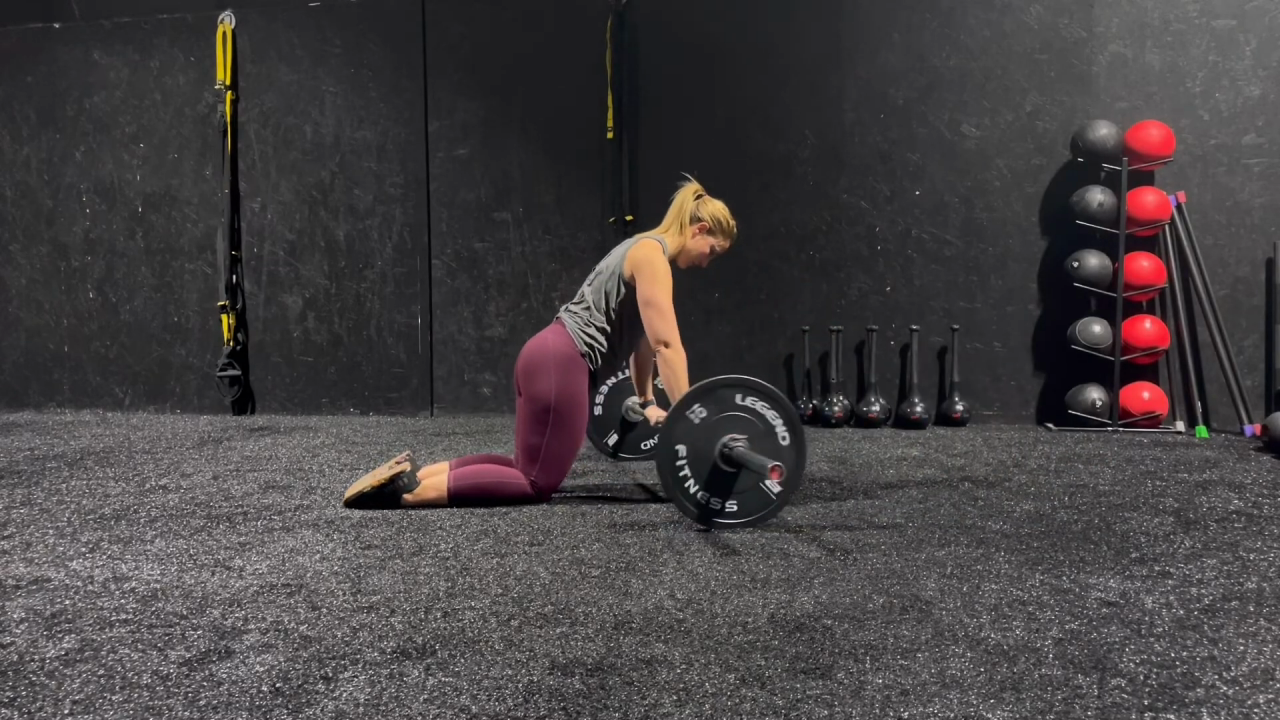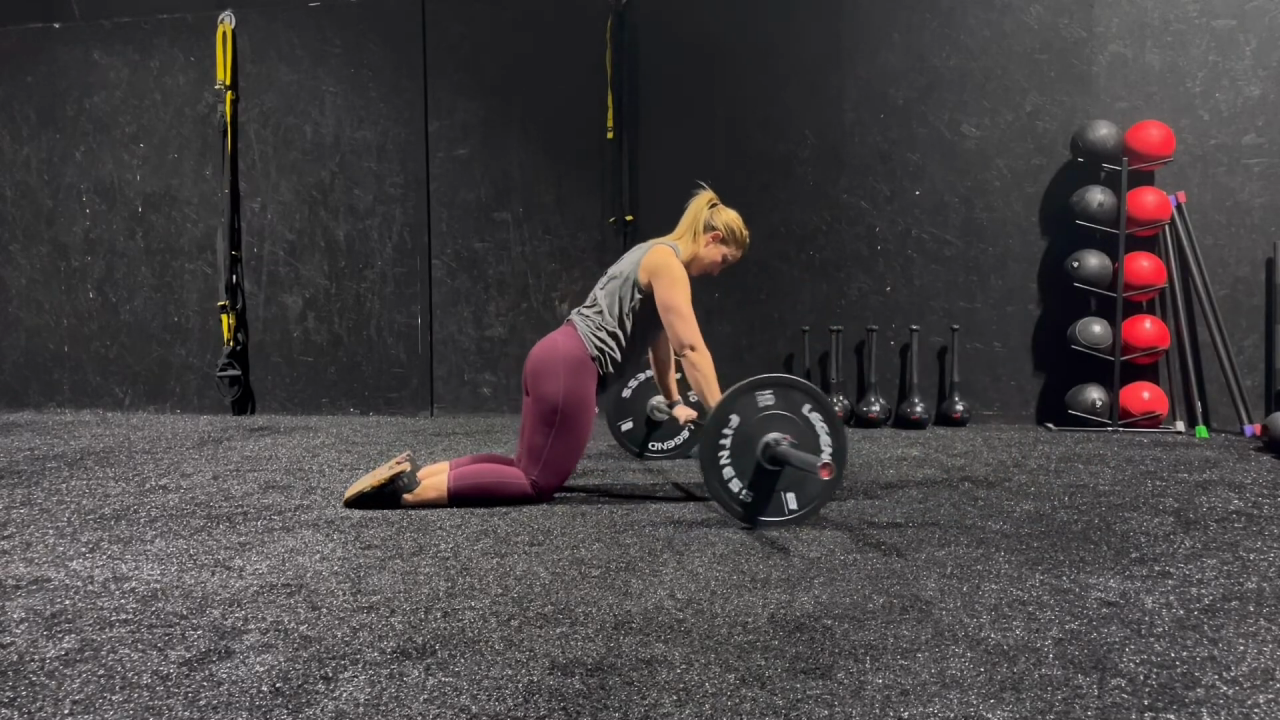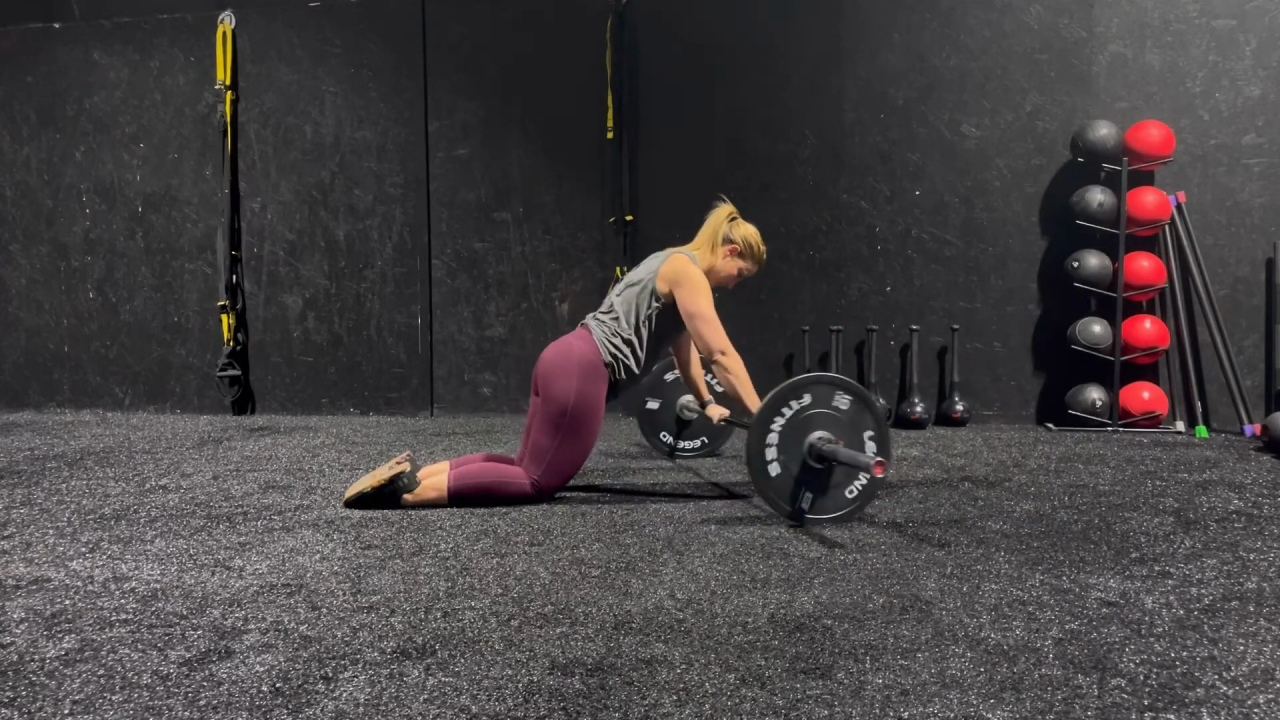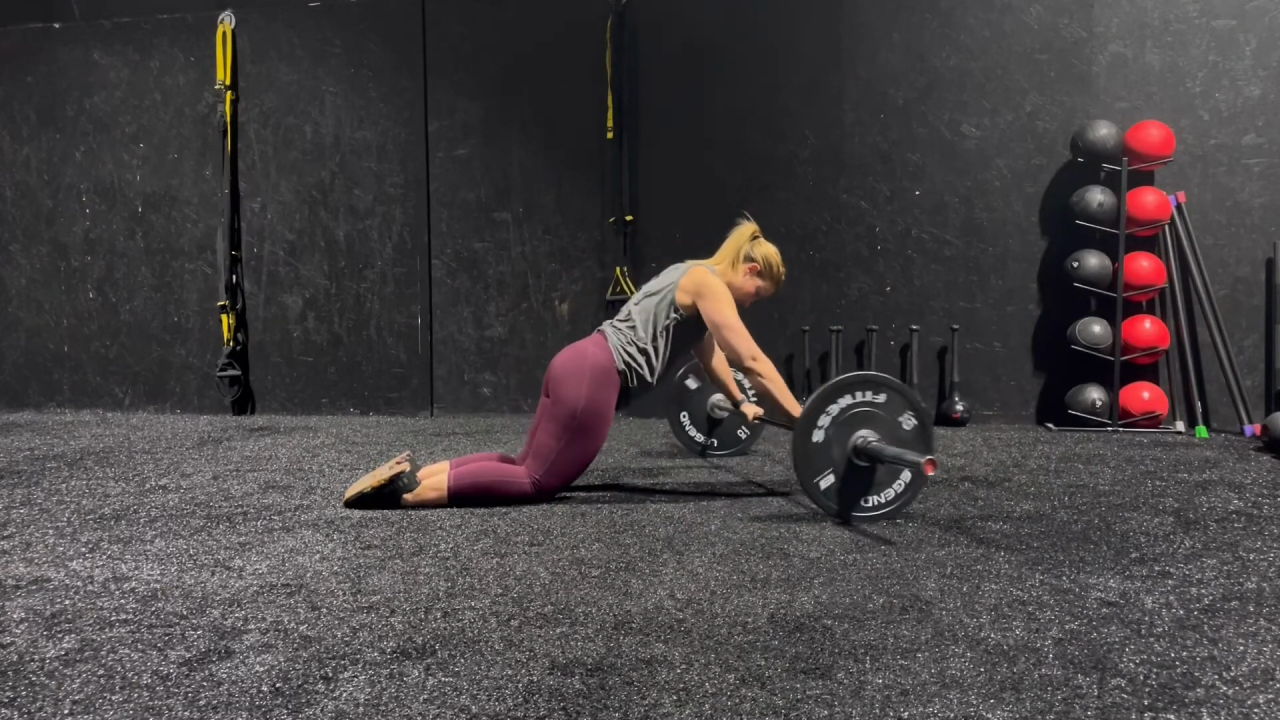
dt=0.2s
person 1, frame 1
left shoulder: (646, 251)
right shoulder: (653, 256)
left elbow: (643, 337)
right elbow: (667, 344)
left wrist: (646, 400)
left hip: (551, 358)
right hip: (561, 363)
left knee: (530, 470)
right knee: (537, 485)
left ankle: (414, 471)
right ankle: (409, 489)
person 1, frame 2
left shoulder: (659, 256)
right shoulder: (668, 262)
left elbow: (661, 340)
right elbow: (691, 348)
left wrist: (674, 401)
left hip: (558, 360)
right hip: (570, 367)
left knee: (530, 469)
right knee: (537, 485)
left ankle: (414, 473)
right ankle: (408, 490)
person 1, frame 3
left shoulder: (674, 265)
right shoulder: (687, 272)
left elbow: (685, 347)
right elbow: (720, 352)
left wrist: (706, 402)
right wrist: (761, 417)
left hip: (567, 363)
right hip: (582, 371)
left knee: (529, 468)
right knee: (538, 484)
left ankle: (413, 471)
right ankle: (410, 489)
person 1, frame 4
left shoulder: (694, 277)
right shoulder: (708, 284)
left elbow: (711, 353)
right elbow: (751, 359)
left wrist: (740, 402)
right wrist: (801, 416)
left hip: (578, 367)
right hip: (594, 376)
left knee: (527, 466)
right knee: (537, 482)
left ankle: (415, 471)
right ankle: (410, 488)
